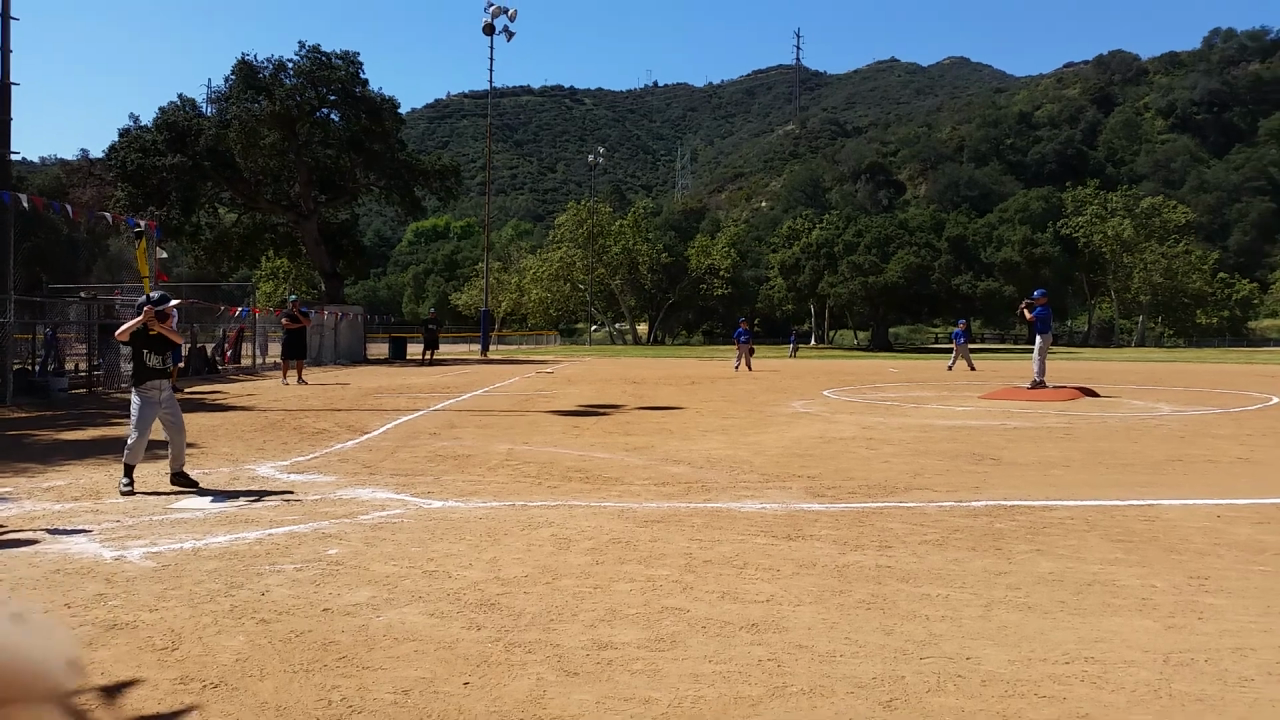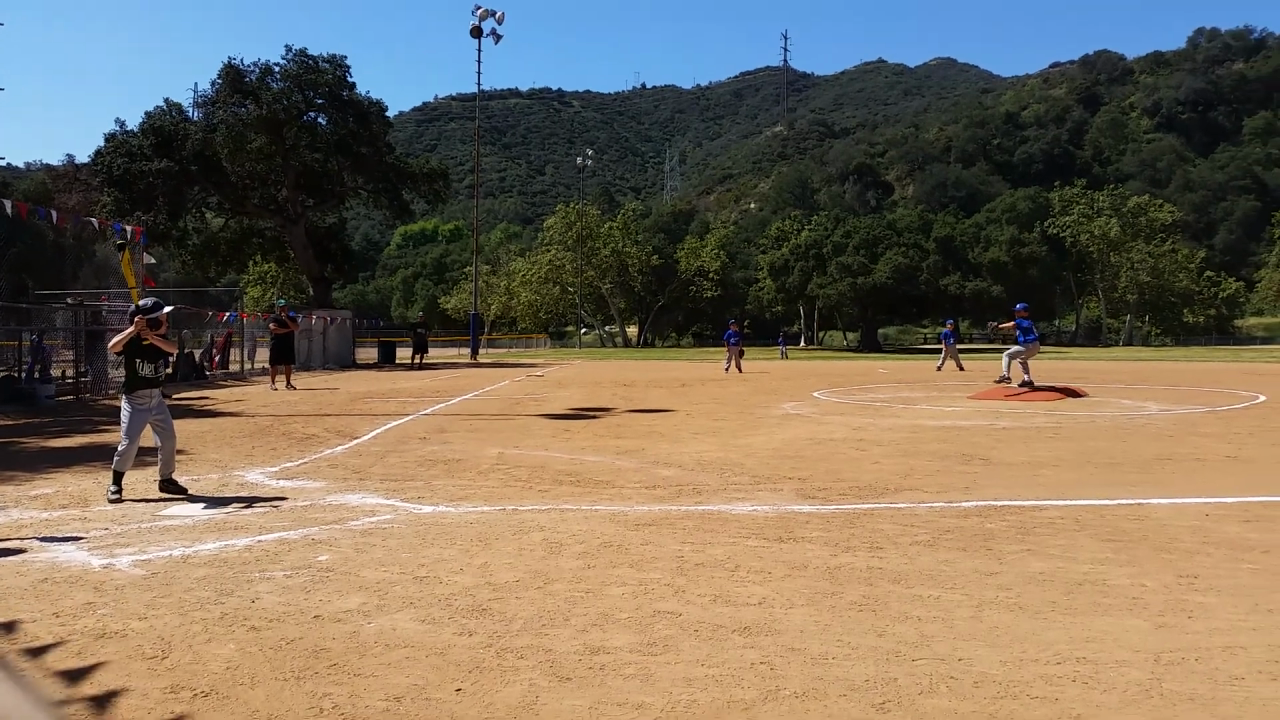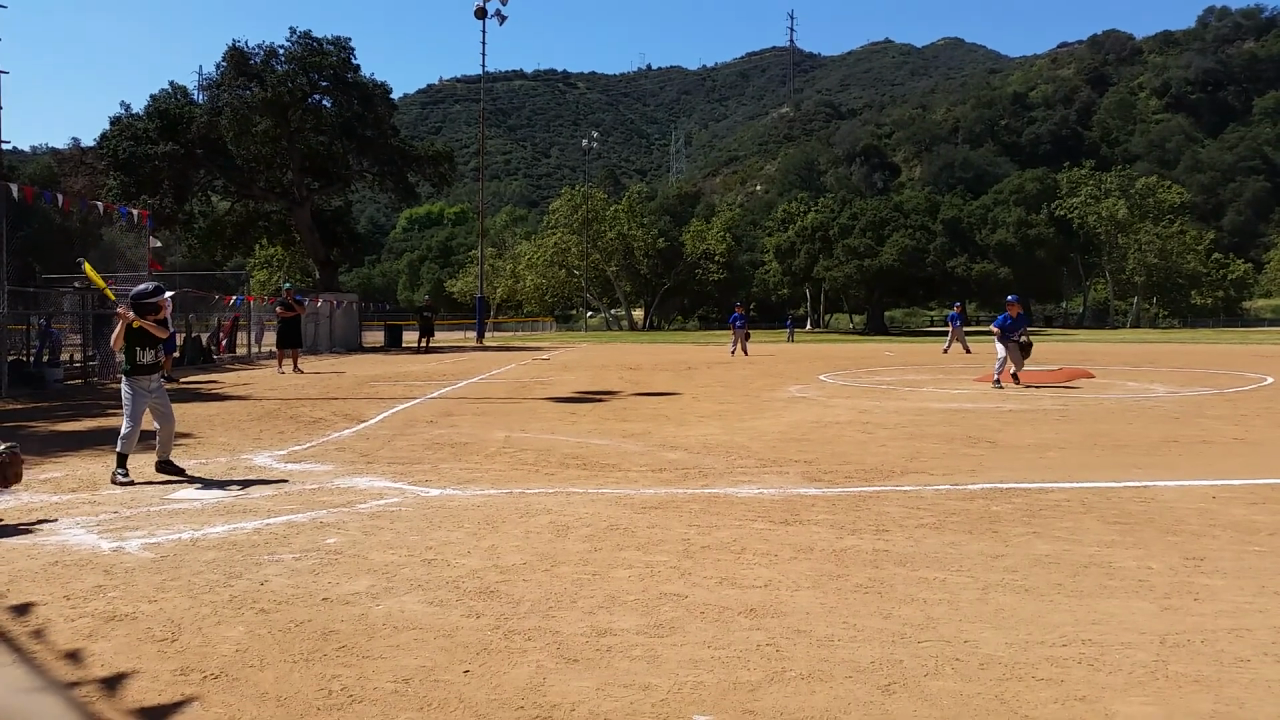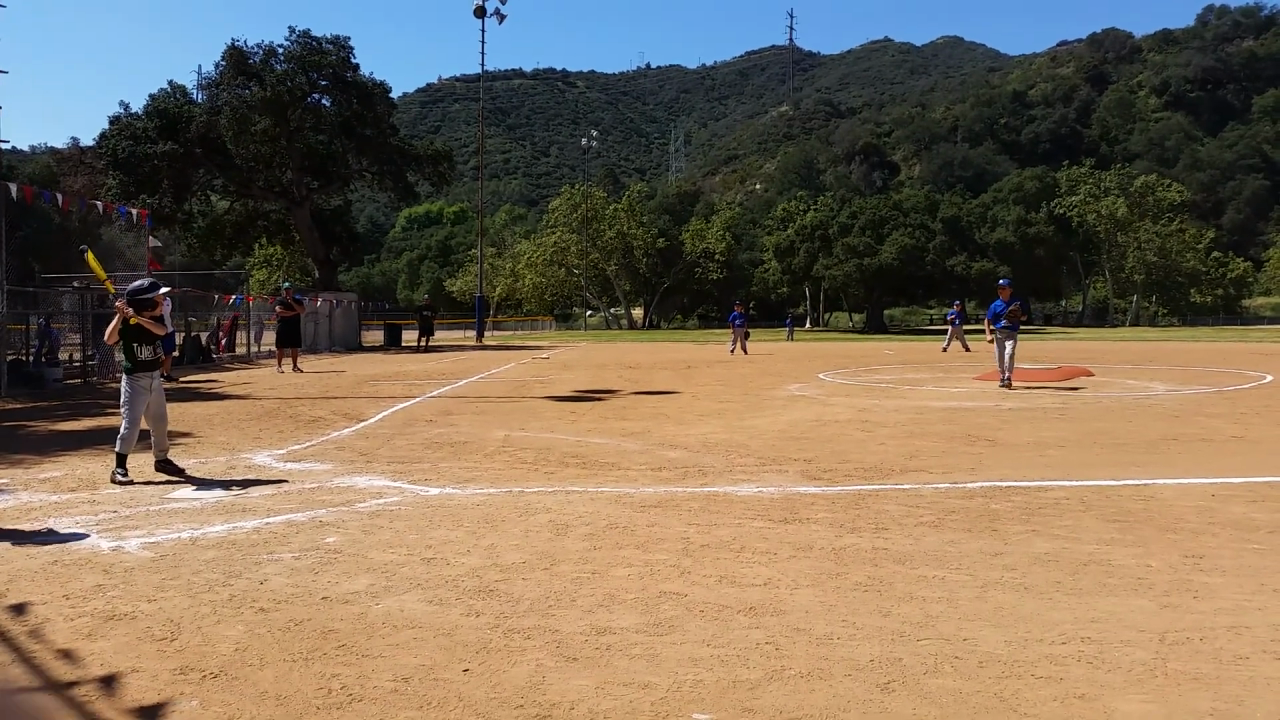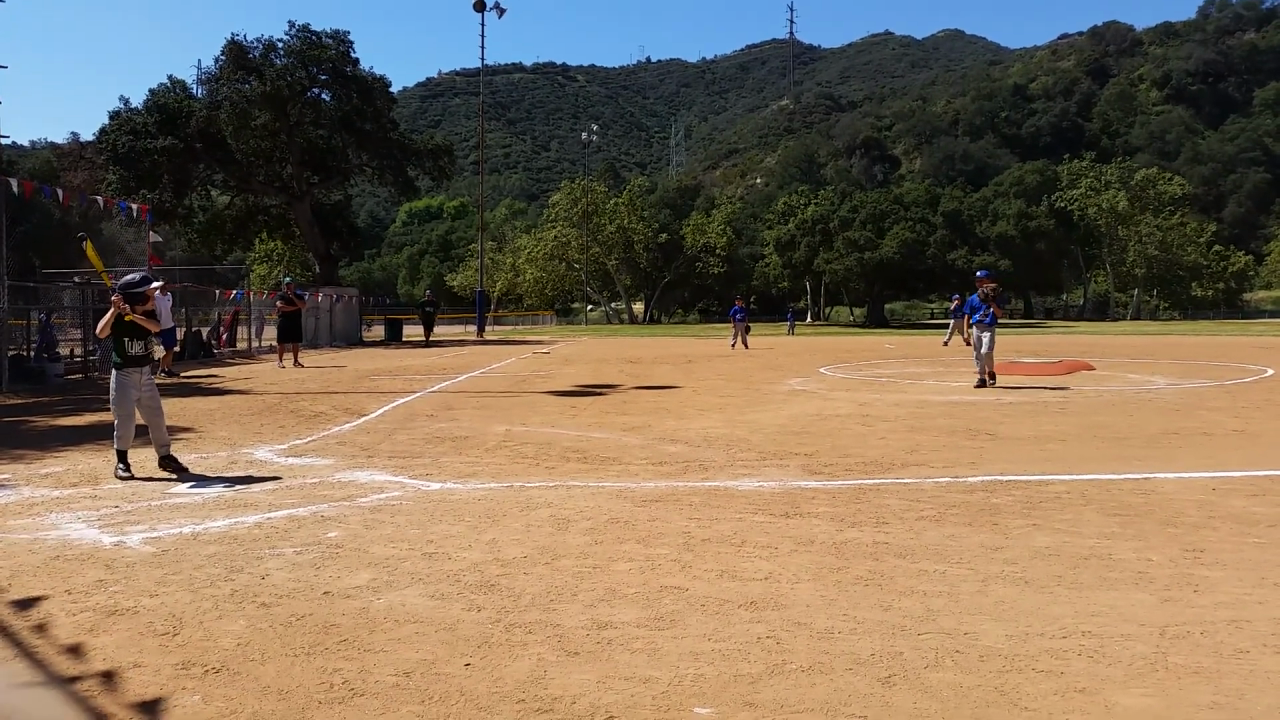
dt=1s
person 1, frame 1
left shoulder: (166, 332)
right shoulder: (139, 333)
left elbow: (180, 339)
right elbow: (119, 335)
left wrist: (159, 328)
right wrist: (141, 319)
left hip: (166, 391)
right hip: (144, 392)
left knee: (178, 432)
right knee: (139, 435)
left ankle: (177, 473)
right ankle: (127, 477)
person 1, frame 2
left shoulder: (160, 340)
right shoulder: (132, 341)
left elbow: (173, 348)
right elbow: (112, 347)
left wrist: (152, 338)
right wrist: (133, 329)
left hip: (156, 398)
right hip: (134, 399)
left knee: (168, 439)
right knee: (129, 442)
left ankle: (166, 479)
right ankle: (115, 485)
person 1, frame 3
left shoulder: (158, 323)
right shoulder: (130, 328)
left elbow: (164, 333)
right elbow: (115, 345)
left wrist: (141, 322)
right wrist: (123, 322)
left hip: (155, 381)
right hip: (134, 382)
left knee: (167, 421)
right knee: (132, 423)
left ankle: (163, 460)
right ankle: (119, 469)
person 1, frame 4
left shoulder: (156, 319)
right shoulder: (126, 324)
left elbow: (162, 330)
right elbow: (109, 340)
left wrist: (138, 319)
right wrist: (120, 316)
left hip: (155, 378)
right hip: (134, 380)
left knee: (159, 421)
right knee: (131, 423)
left ankle: (161, 459)
right ankle: (119, 468)
person 1, frame 5
left shoulder: (147, 314)
right shoulder: (117, 319)
left elbow: (156, 327)
right elbow: (100, 333)
left wrist: (133, 316)
right wrist: (114, 310)
left hip: (145, 373)
right hip: (124, 375)
left knee: (156, 416)
right knee: (125, 419)
left ankle: (165, 457)
right ankle: (121, 463)
